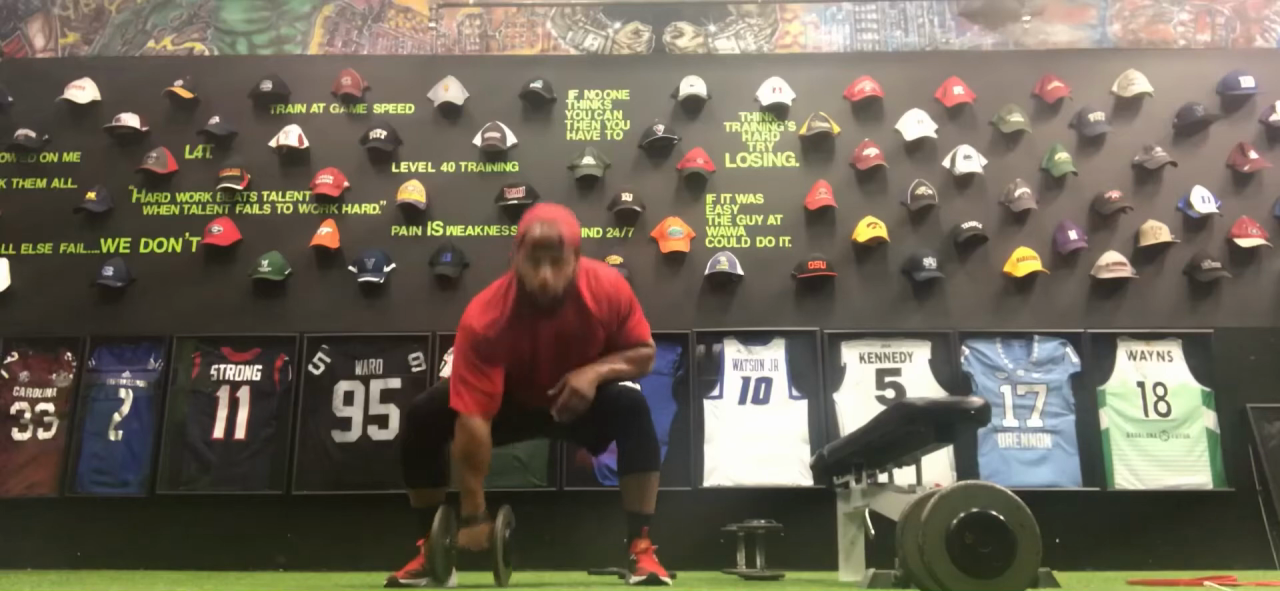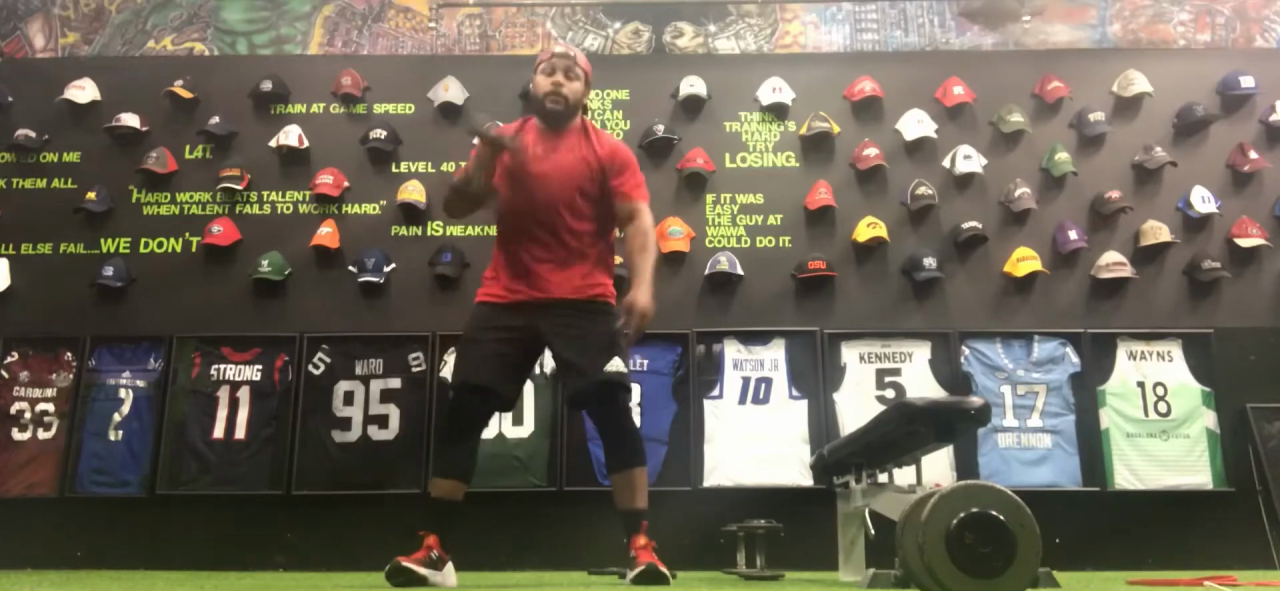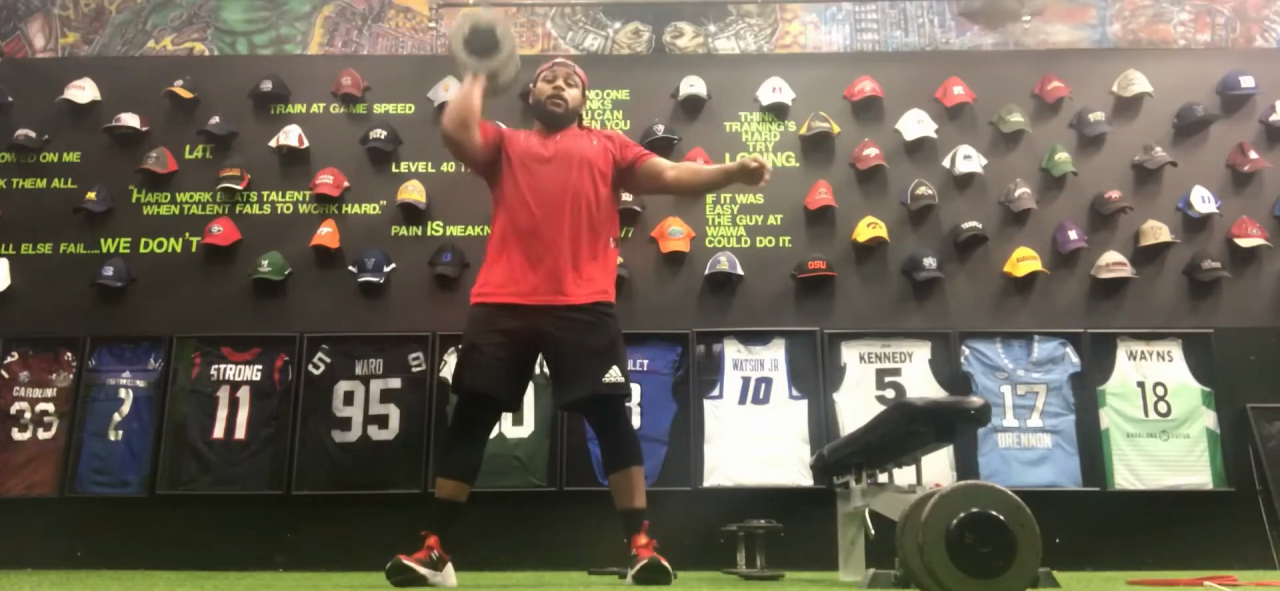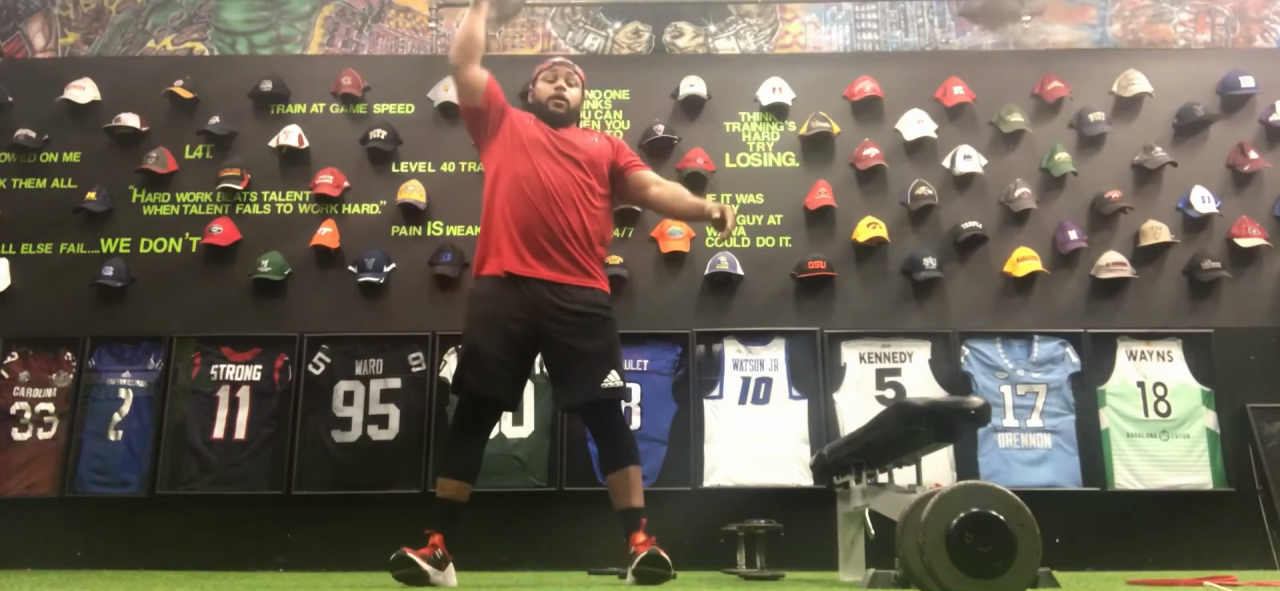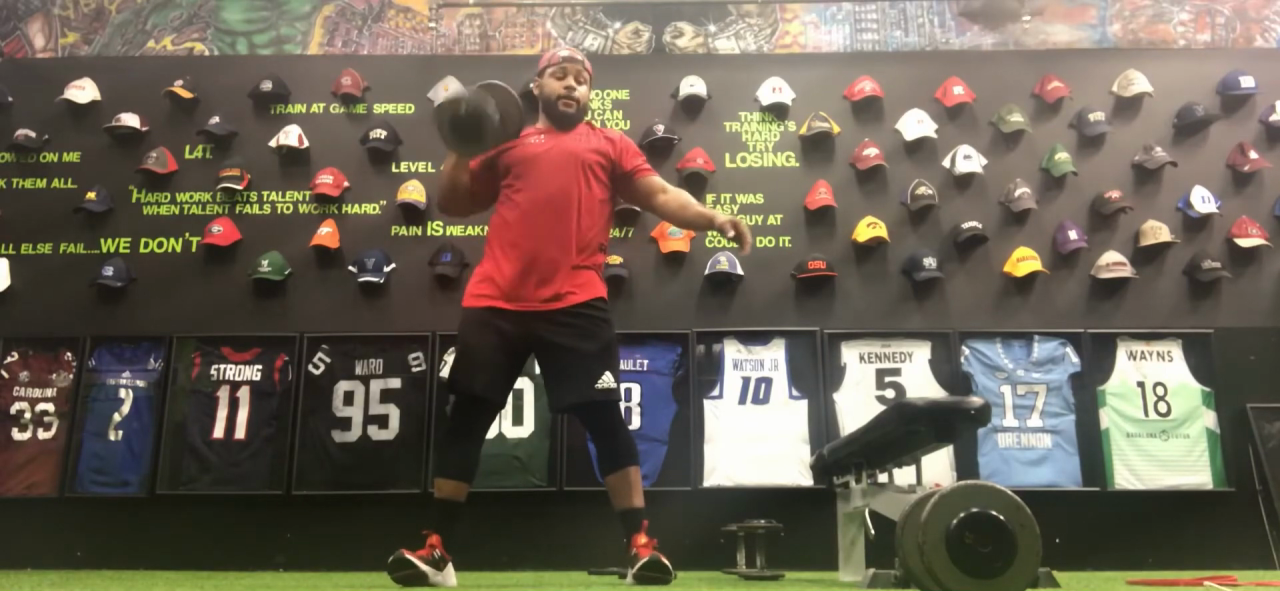
dt=0.5s
person 1, frame 1
left shoulder: (609, 290)
right shoulder: (485, 317)
left elbow: (643, 351)
right elbow: (471, 421)
left wrist: (593, 372)
right wrist: (473, 515)
left hip: (579, 392)
right hip: (507, 402)
left knee: (632, 410)
right knee: (420, 418)
left ankle: (642, 552)
right ankle: (430, 554)
person 1, frame 2
left shoulder: (609, 151)
right shoulder: (499, 142)
left elbow: (638, 220)
right elbow: (459, 199)
left wrist: (643, 286)
right wrist: (476, 167)
left hip: (584, 303)
right hip: (504, 301)
left knee: (613, 409)
right knee: (462, 414)
left ankle: (641, 547)
person 1, frame 3
left shoulder: (608, 146)
right shoulder: (506, 145)
left elbow: (668, 173)
right elbow: (454, 130)
left wrist: (732, 169)
right wrist: (476, 74)
left hip: (582, 304)
right hip: (502, 301)
left knee: (612, 416)
right knee: (470, 417)
left ankle: (642, 547)
person 1, frame 4
left shoulder: (605, 147)
right shoulder: (502, 126)
left elbow: (654, 189)
right elbow: (464, 63)
left wrist: (706, 208)
left hip: (579, 295)
right hip: (502, 289)
left knee: (606, 415)
right knee: (473, 415)
left ankle: (639, 543)
person 1, frame 5
left shoulder: (609, 145)
right shoulder: (507, 143)
left elbow: (660, 194)
right elbow: (451, 203)
left wrist: (711, 219)
left hip: (576, 305)
right hip: (495, 302)
left knee: (604, 418)
right knee: (466, 417)
left ankle: (642, 548)
